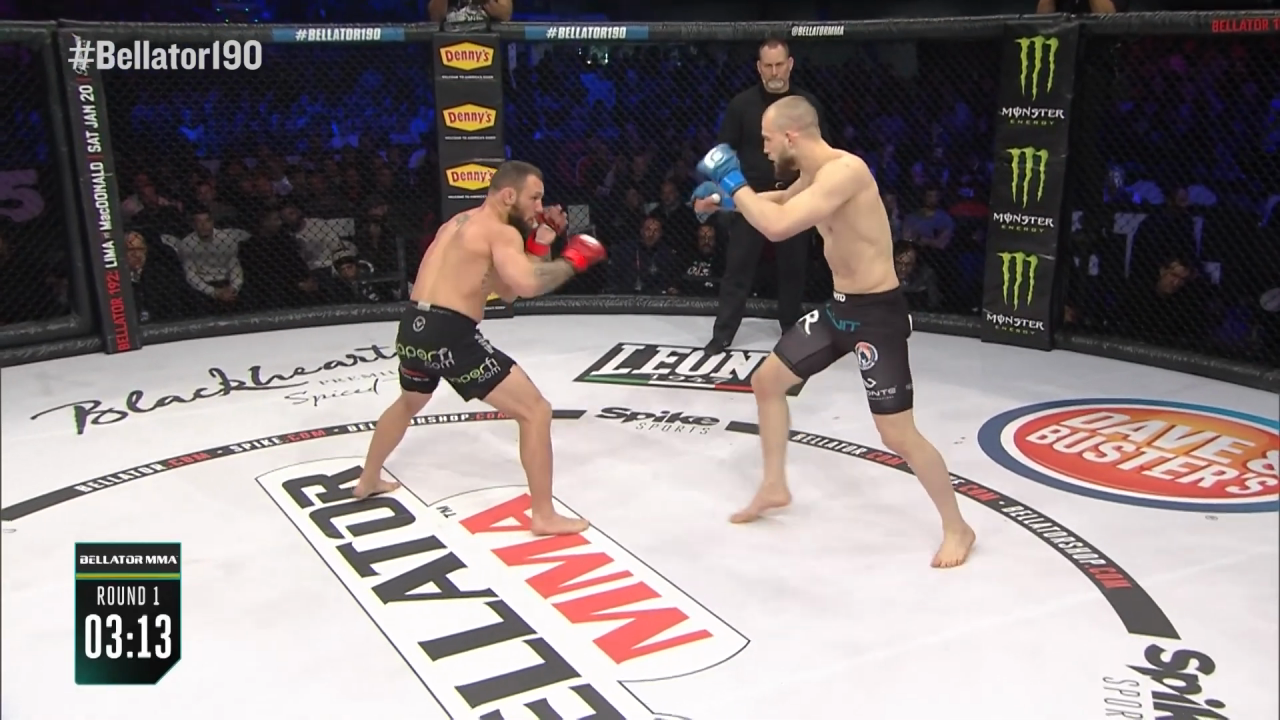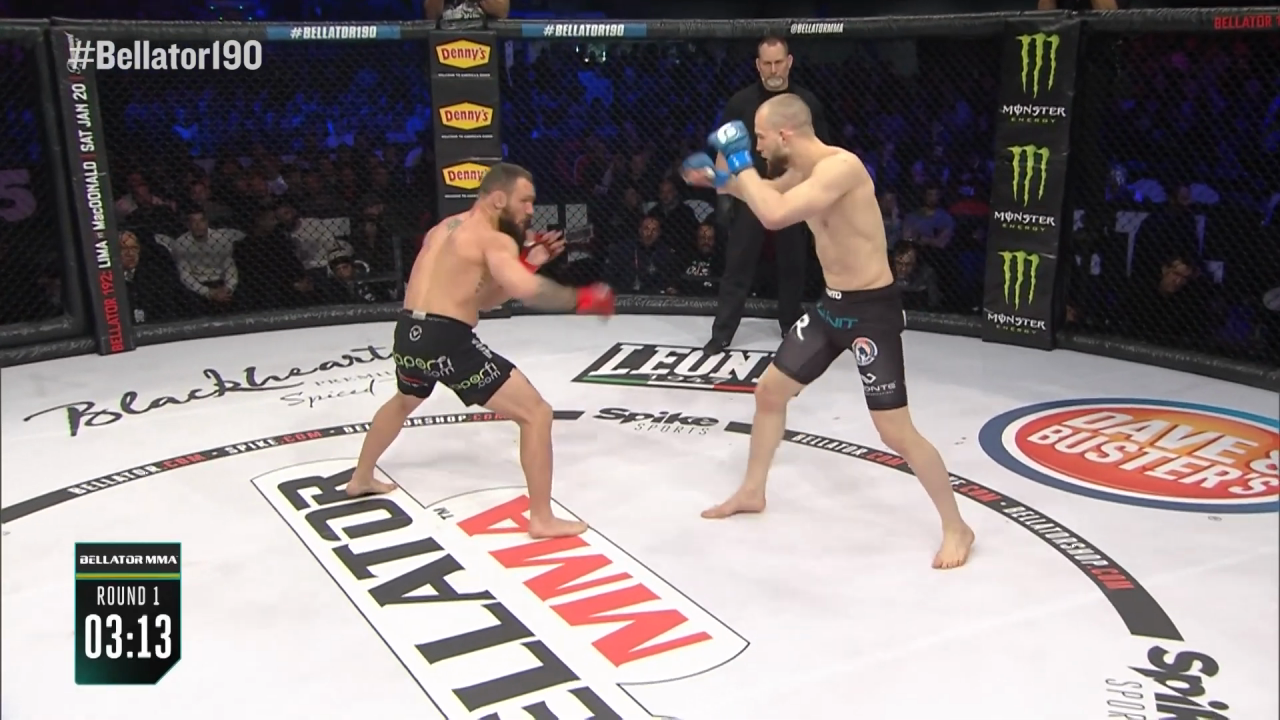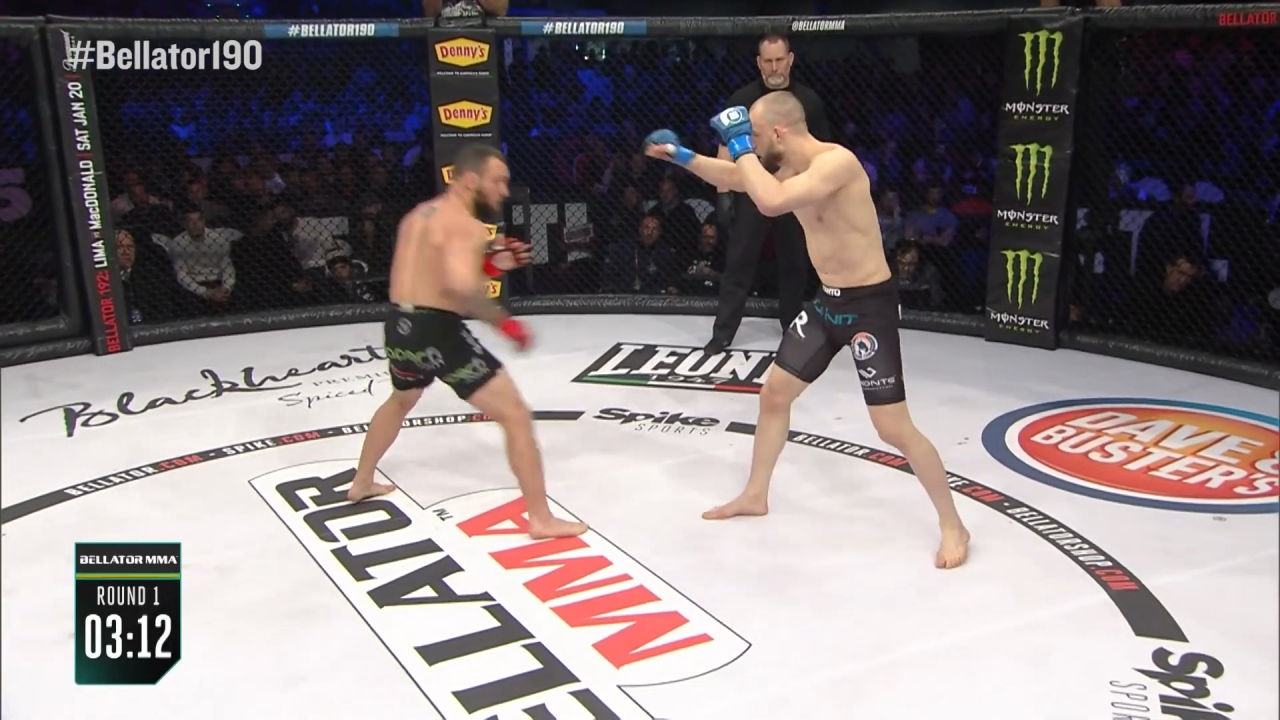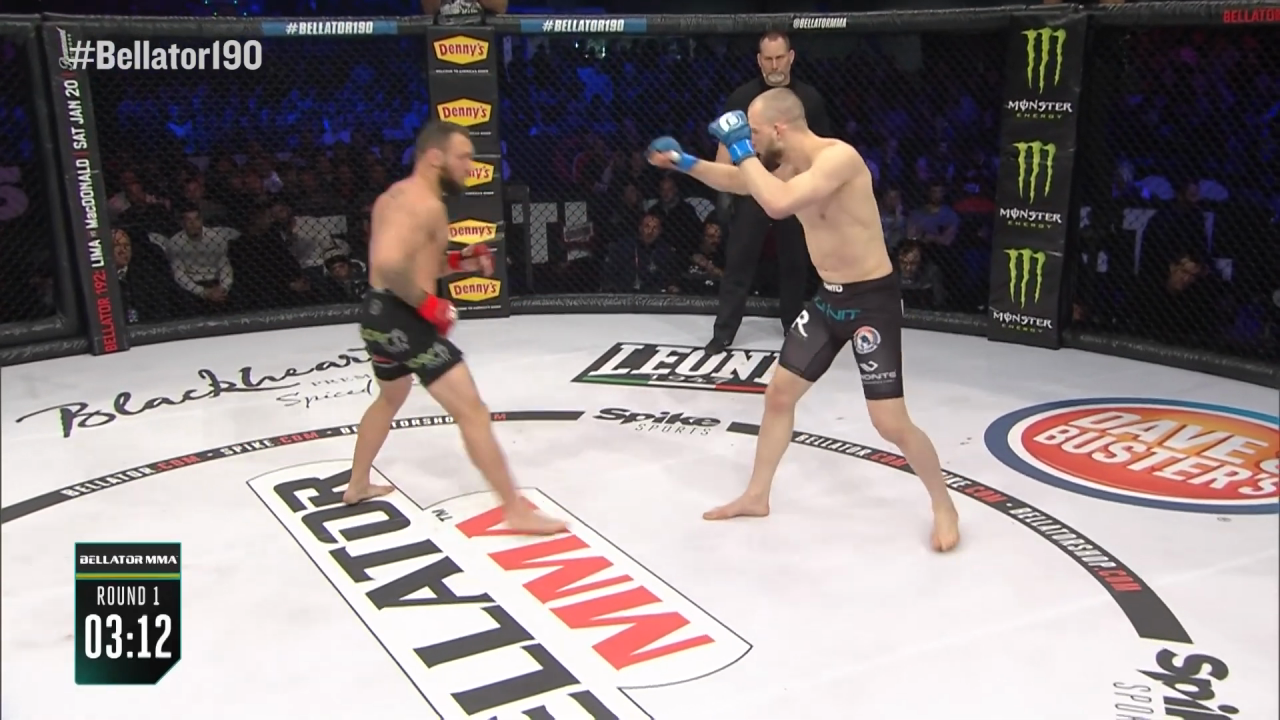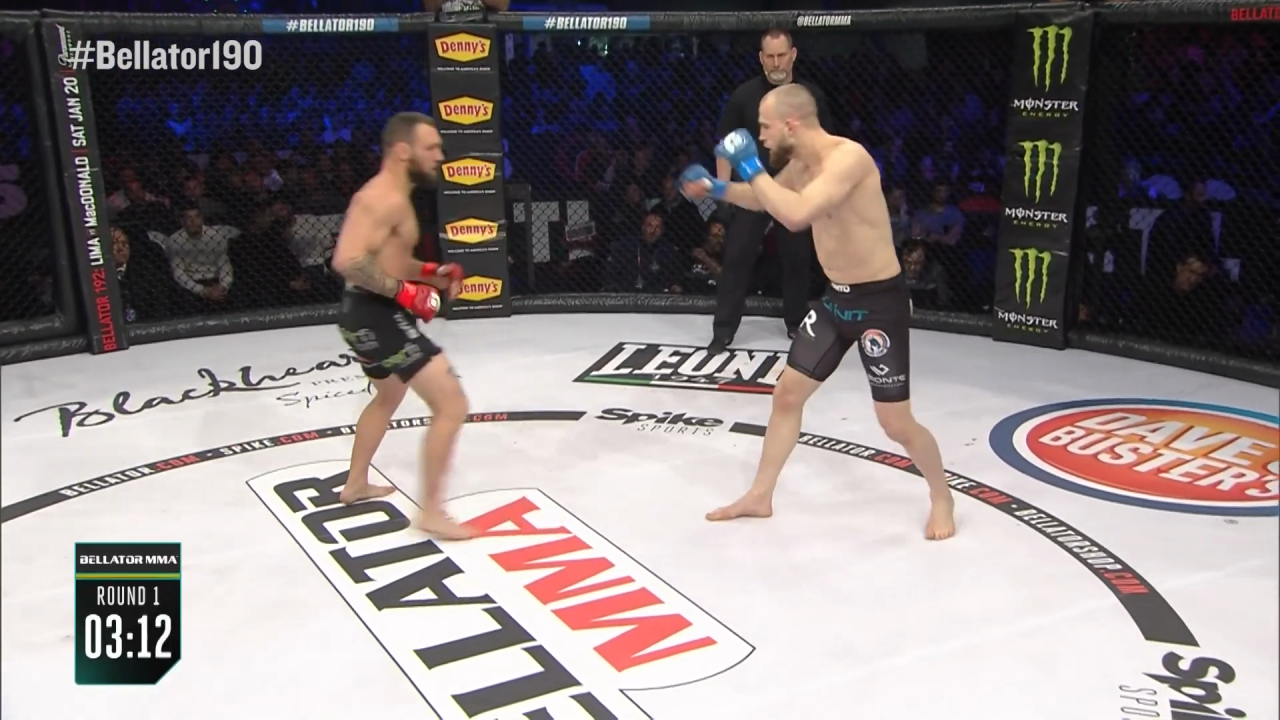
dt=0.1s
person 1, frame 1
left shoulder: (844, 172)
right shoulder: (815, 173)
left elbow: (778, 225)
right elbow: (781, 202)
left wrist: (733, 183)
right wrist: (730, 197)
left hip: (878, 313)
right hip: (839, 306)
left knee: (898, 435)
right knee: (766, 382)
left ankle: (956, 528)
right ankle: (773, 487)
person 1, frame 2
left shoulder: (842, 168)
right shoulder: (808, 170)
left elbow: (774, 214)
right elbow: (768, 193)
left wrist: (740, 159)
right wrist: (717, 173)
left hip: (875, 310)
right hip: (833, 304)
left knee: (895, 433)
right knee: (770, 393)
left ankle: (956, 529)
right ankle: (750, 494)
person 1, frame 3
left shoulder: (836, 162)
right shoulder: (795, 164)
left elbow: (771, 201)
right elbow: (737, 179)
left wrist: (740, 146)
right wrist: (681, 154)
left hip: (870, 306)
right hip: (827, 302)
left knee: (893, 427)
right knee: (773, 396)
left ankle: (952, 526)
right ankle: (753, 496)
person 1, frame 4
left shoulder: (837, 157)
right shoulder: (793, 163)
left elbow: (778, 202)
right elbow: (740, 184)
left wrist: (740, 149)
right wrist: (685, 162)
left hip: (872, 302)
right hip: (827, 299)
left knee: (892, 421)
right knee: (779, 396)
left ankle: (943, 506)
right ankle: (755, 497)
person 1, frame 5
left shoulder: (849, 157)
right shoulder: (804, 162)
left elbow: (796, 215)
right elbow: (766, 198)
left wrist: (751, 165)
right wrist: (717, 187)
left hip: (881, 301)
right hip: (836, 298)
left knee: (896, 423)
right knee: (786, 395)
left ankle: (941, 498)
right ankle: (760, 496)
person 2, frame 1
left shoulder: (459, 223)
right shoulder: (501, 232)
left elbow: (506, 286)
right elbow: (526, 284)
left wrist: (539, 245)
right wrist: (575, 260)
left hip: (414, 328)
right hip: (451, 335)
left knee: (407, 405)
right knee: (535, 413)
left ankle: (368, 480)
right ankle: (544, 514)
person 2, frame 2
left shoulder: (446, 229)
right shoulder: (493, 240)
right elbow: (526, 289)
left wrist: (531, 257)
right wrist: (582, 299)
left hip: (409, 335)
right hip: (448, 342)
left knee: (401, 404)
right knee: (536, 416)
left ankle: (361, 479)
right ankle: (543, 518)
person 2, frame 3
left shoulder: (419, 215)
right shoulder: (465, 226)
right elbow: (461, 287)
left wrist: (494, 263)
right wrist: (504, 321)
left hip: (400, 328)
right hip: (438, 333)
left knee: (399, 404)
right knee: (516, 416)
left ankle: (362, 483)
right ankle: (541, 518)
person 2, frame 4
left shoulder: (392, 196)
right shoulder: (423, 204)
right elbow: (387, 263)
left wrist: (458, 258)
right wrist: (427, 303)
left hip: (377, 314)
right hip: (406, 319)
left knee: (389, 399)
right knee: (473, 414)
left ankle: (357, 483)
right ankle: (517, 511)
person 2, frame 5
left shoulder: (377, 194)
right shoulder: (387, 200)
right elbow: (348, 261)
left wrist: (430, 273)
right wrist: (405, 292)
left hip: (364, 314)
right hip: (380, 318)
left knee: (388, 400)
right knee: (452, 406)
left ankle: (356, 484)
right ankle: (432, 510)
person 3, frame 1
left shoulder: (808, 104)
right shoulder: (742, 103)
right elbow: (727, 151)
right hip: (752, 193)
left knee: (793, 265)
right knee: (739, 265)
left ankle: (791, 326)
right ankle: (723, 332)
person 3, frame 2
left shoulder: (808, 102)
right shoulder: (742, 102)
right wrist: (724, 194)
left knee: (794, 264)
right knee: (738, 264)
left ankle: (791, 326)
right ankle: (722, 332)
person 3, frame 3
left shoulder: (809, 100)
right shoulder: (742, 99)
right elbow: (726, 148)
right wrist: (723, 192)
left knee: (794, 263)
right knee: (739, 263)
left ankle: (792, 325)
right ankle: (723, 332)
person 3, frame 4
left shoulder: (809, 98)
right shoulder: (743, 97)
right elbow: (727, 146)
left knee: (795, 261)
right knee: (739, 261)
left ankle: (793, 323)
right ankle: (724, 331)
person 3, frame 5
left shoulder: (812, 96)
right shoulder: (744, 95)
left knee: (797, 260)
right knee: (737, 258)
left ankle: (796, 323)
right ankle: (724, 330)
